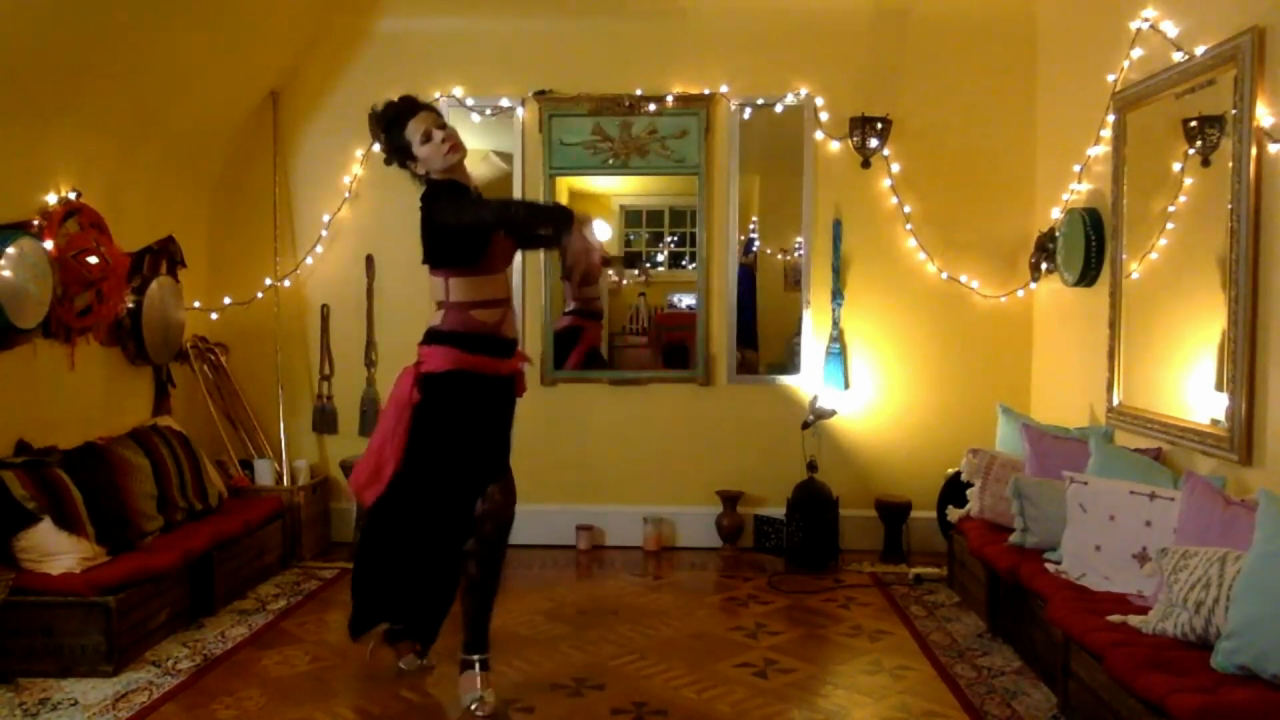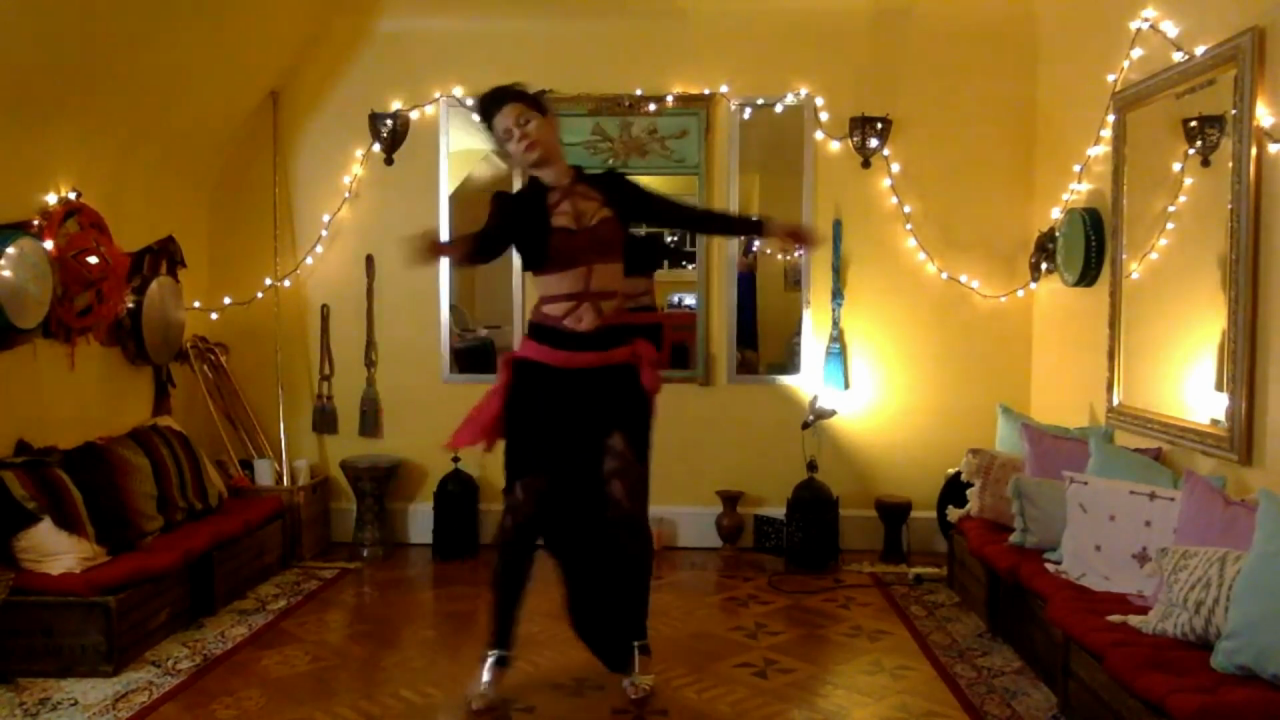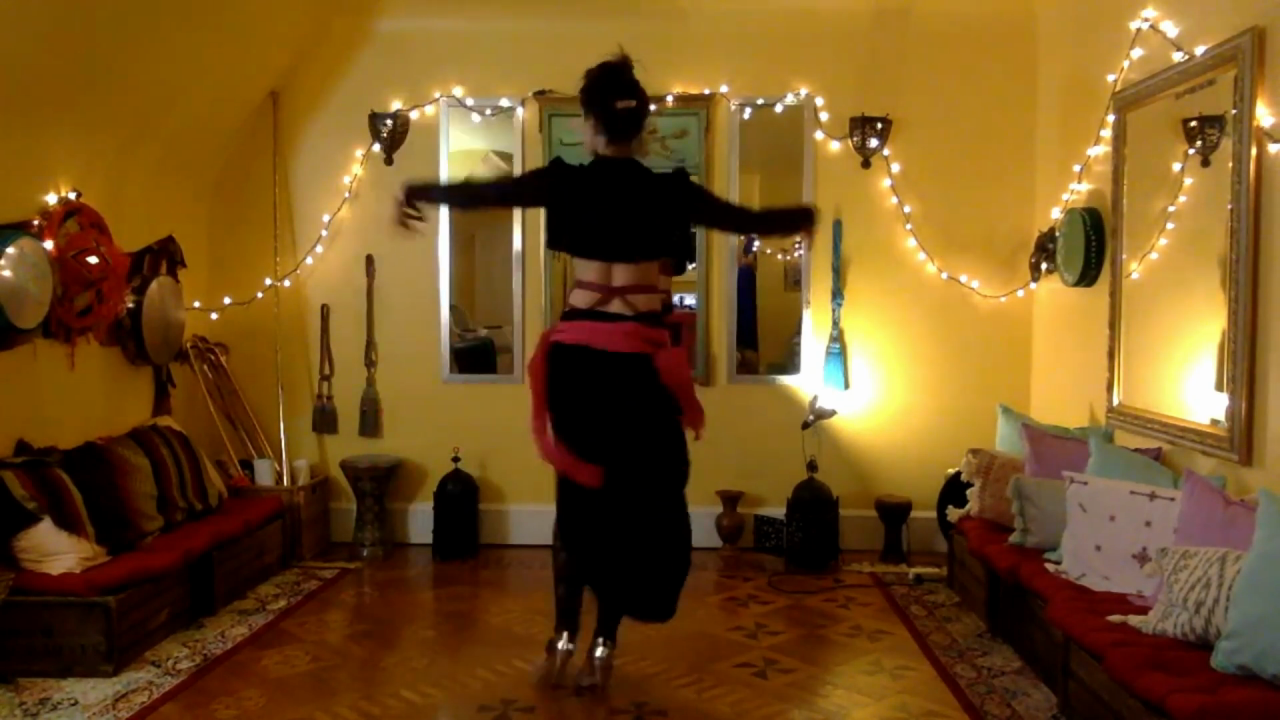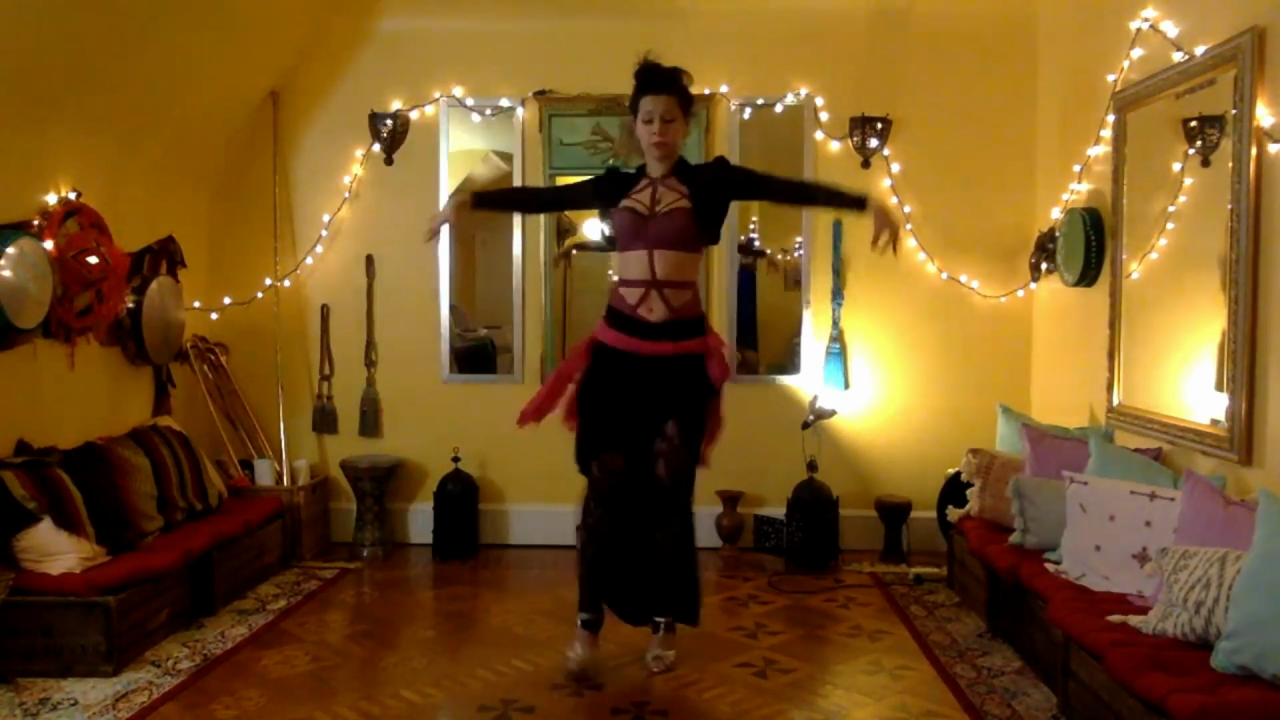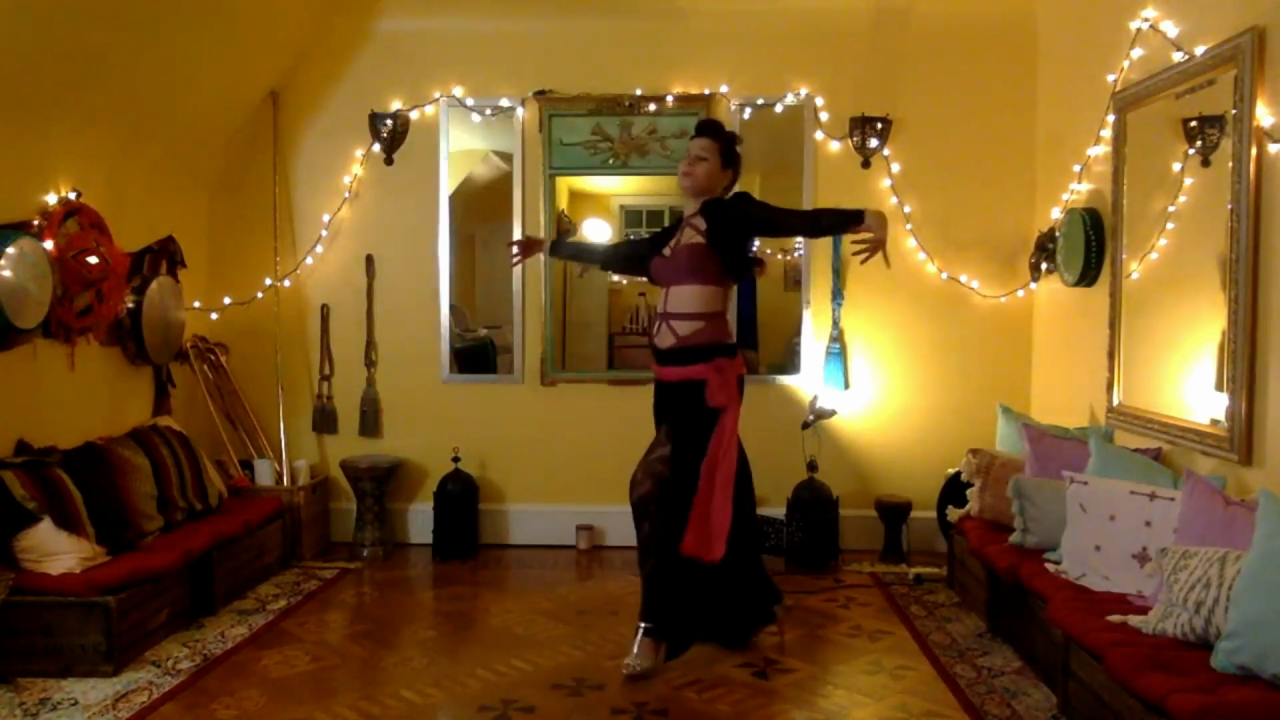
dt=0.7s
person 1, frame 1
left shoulder: (470, 201)
right shoulder: (442, 202)
left elbow: (516, 233)
right elbow: (504, 215)
left wrist: (562, 235)
right wrist: (569, 222)
left hip: (491, 370)
right hip: (455, 371)
left knee: (456, 512)
right knee: (489, 508)
left ankle: (406, 628)
right ankle: (473, 660)
person 1, frame 2
left shoulder: (609, 189)
right shoulder: (518, 205)
left elbow: (690, 215)
right elbow: (487, 246)
left wrist: (764, 228)
right wrist: (448, 253)
left hip: (616, 366)
right hip: (545, 366)
left knee: (623, 510)
right knee: (524, 510)
left ankle: (634, 648)
right ankle: (497, 651)
person 1, frame 3
left shoulder: (565, 183)
right shoulder: (670, 190)
left elbow: (481, 193)
right elbow: (751, 222)
left wrist: (413, 192)
right wrist: (804, 216)
left hip: (578, 352)
right hip: (644, 355)
left knee: (579, 497)
right knee: (642, 497)
left ankle: (564, 638)
right ankle: (603, 643)
person 1, frame 4
left shoulder: (708, 181)
right shoulder: (614, 185)
left elbow: (788, 189)
right elbow: (541, 197)
left wrist: (865, 199)
right wrist: (467, 199)
left hip: (681, 352)
right hip: (616, 349)
left knee: (668, 488)
right knee: (605, 485)
left ankle: (666, 619)
right ankle: (589, 619)
person 1, frame 5
left shoulder: (733, 216)
right shoulder: (671, 234)
left elbow: (802, 222)
right elbow: (614, 255)
left wrist: (868, 217)
right wrist: (551, 244)
left hip: (708, 374)
right hip: (672, 377)
left knee: (651, 490)
right knee: (712, 496)
left ankle: (655, 629)
right ankle: (755, 607)
